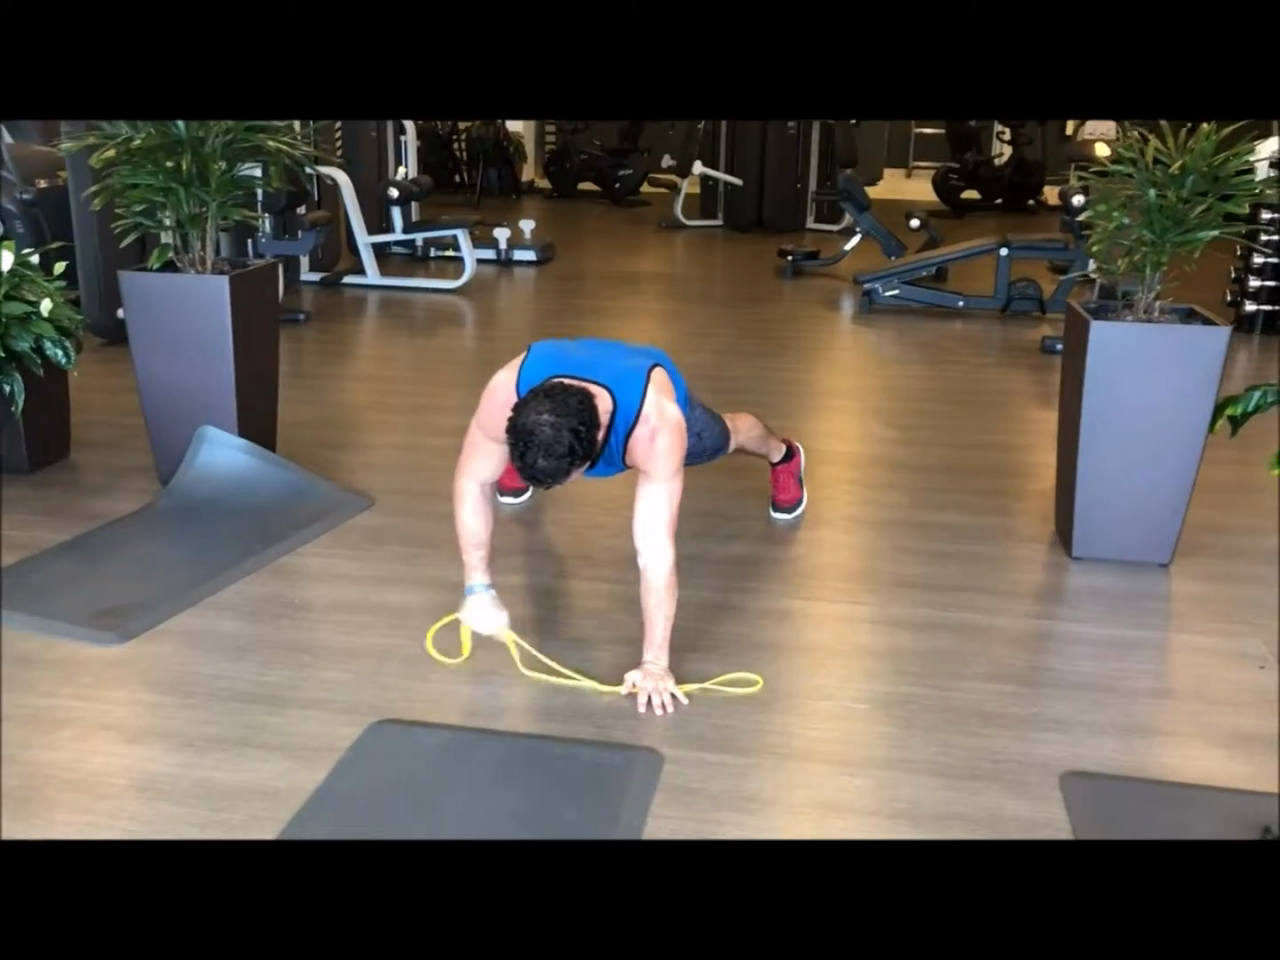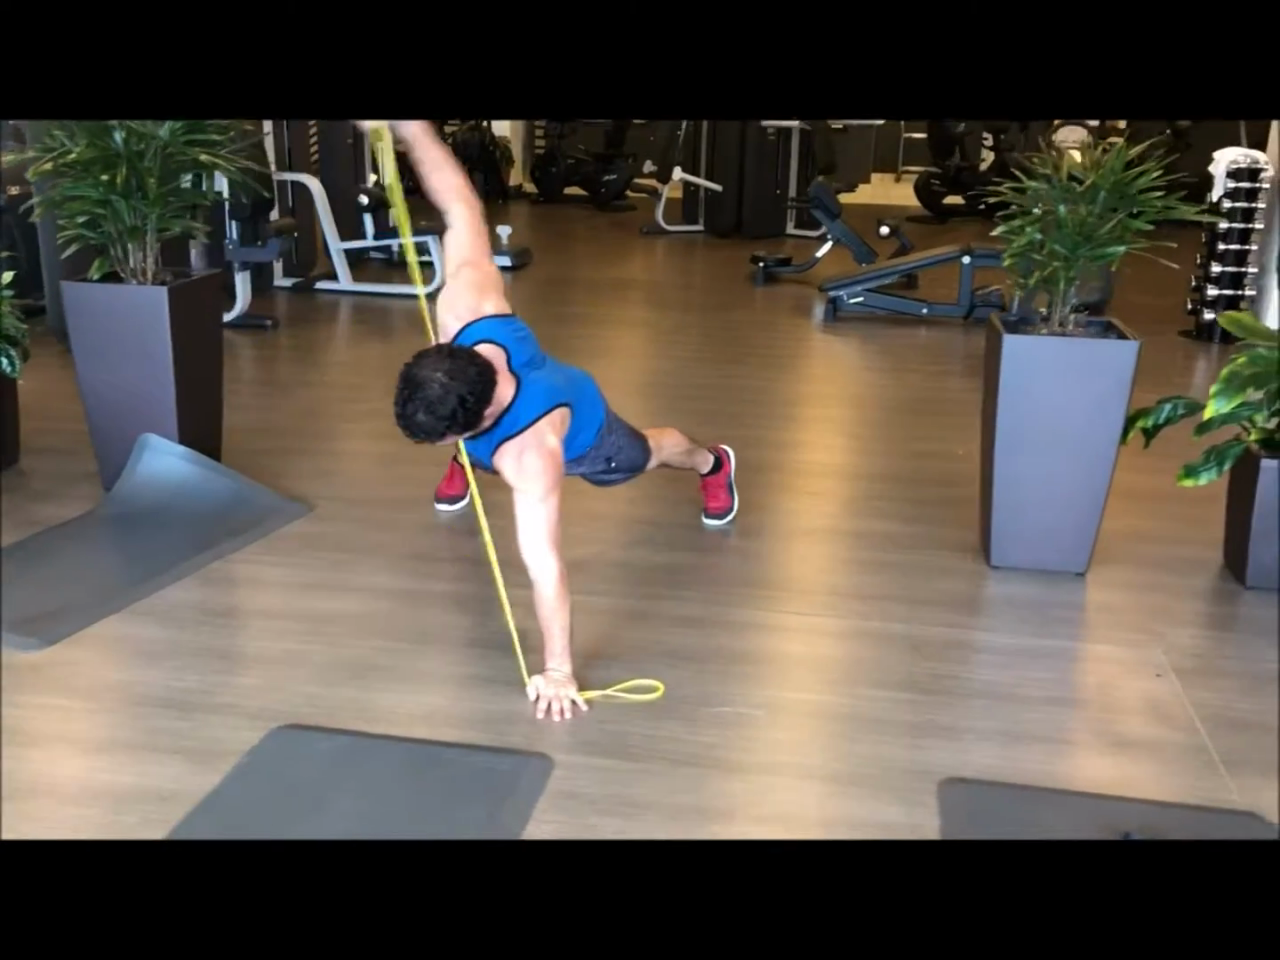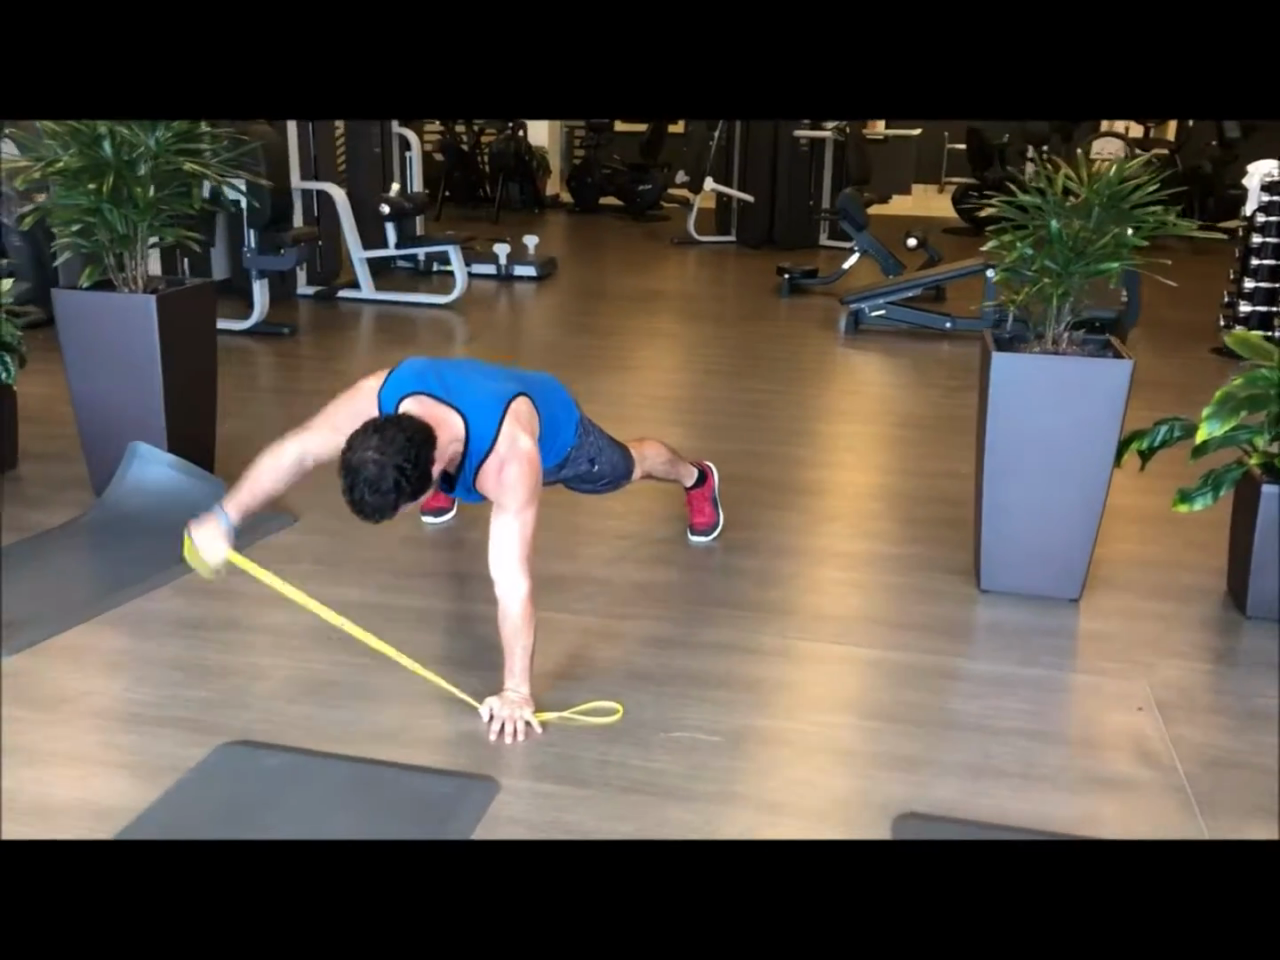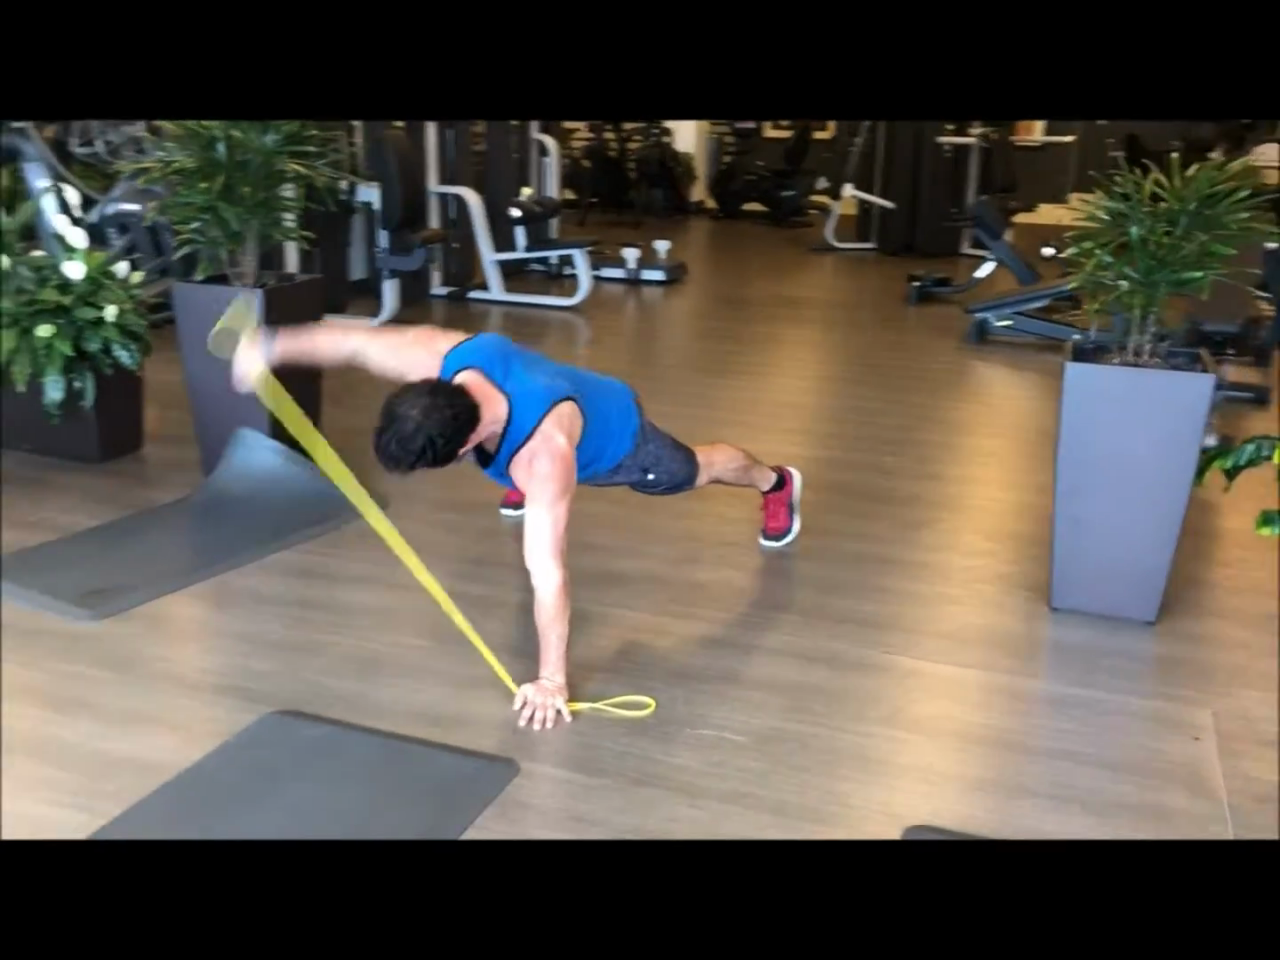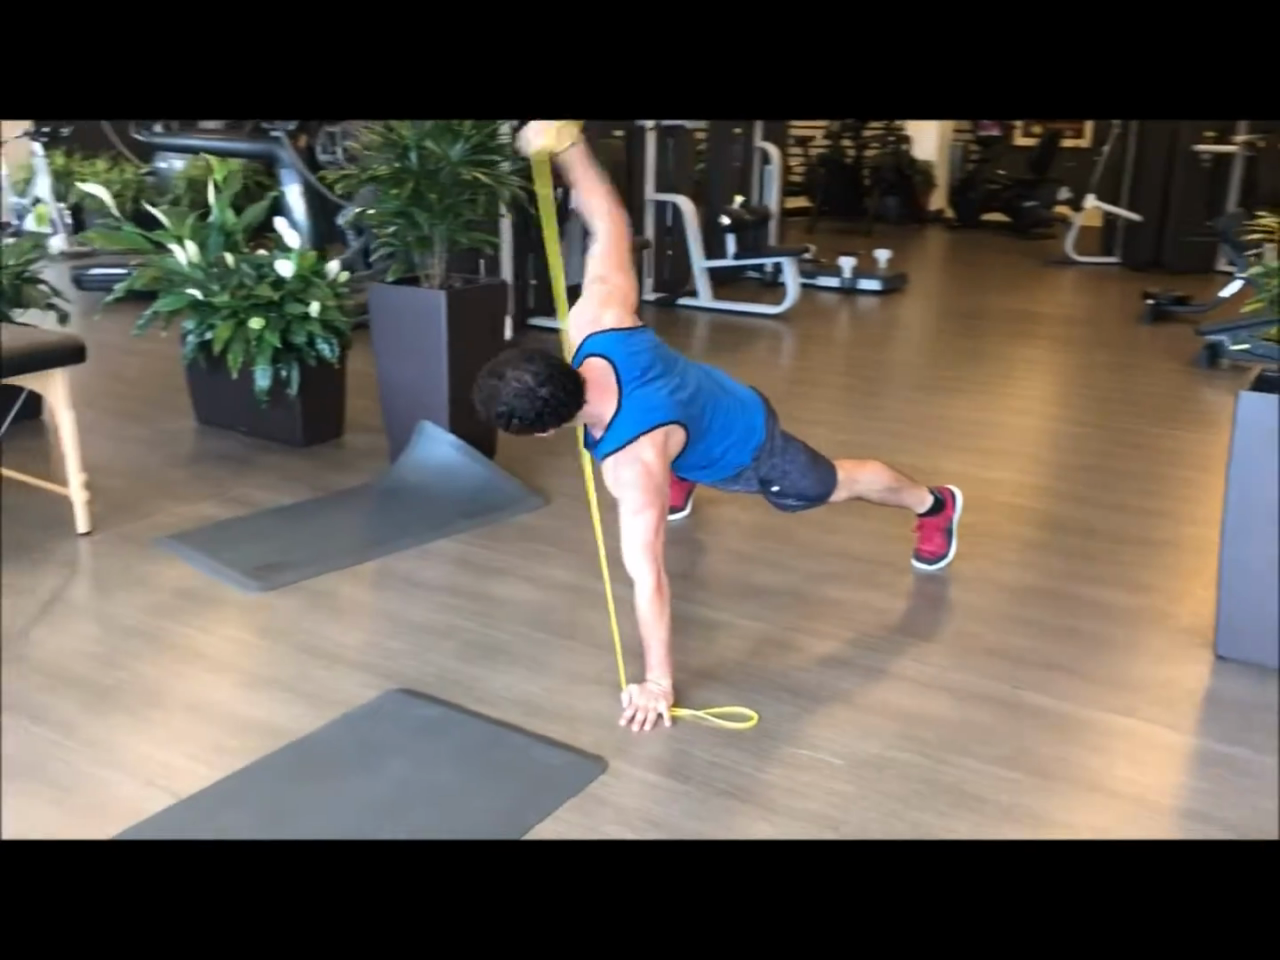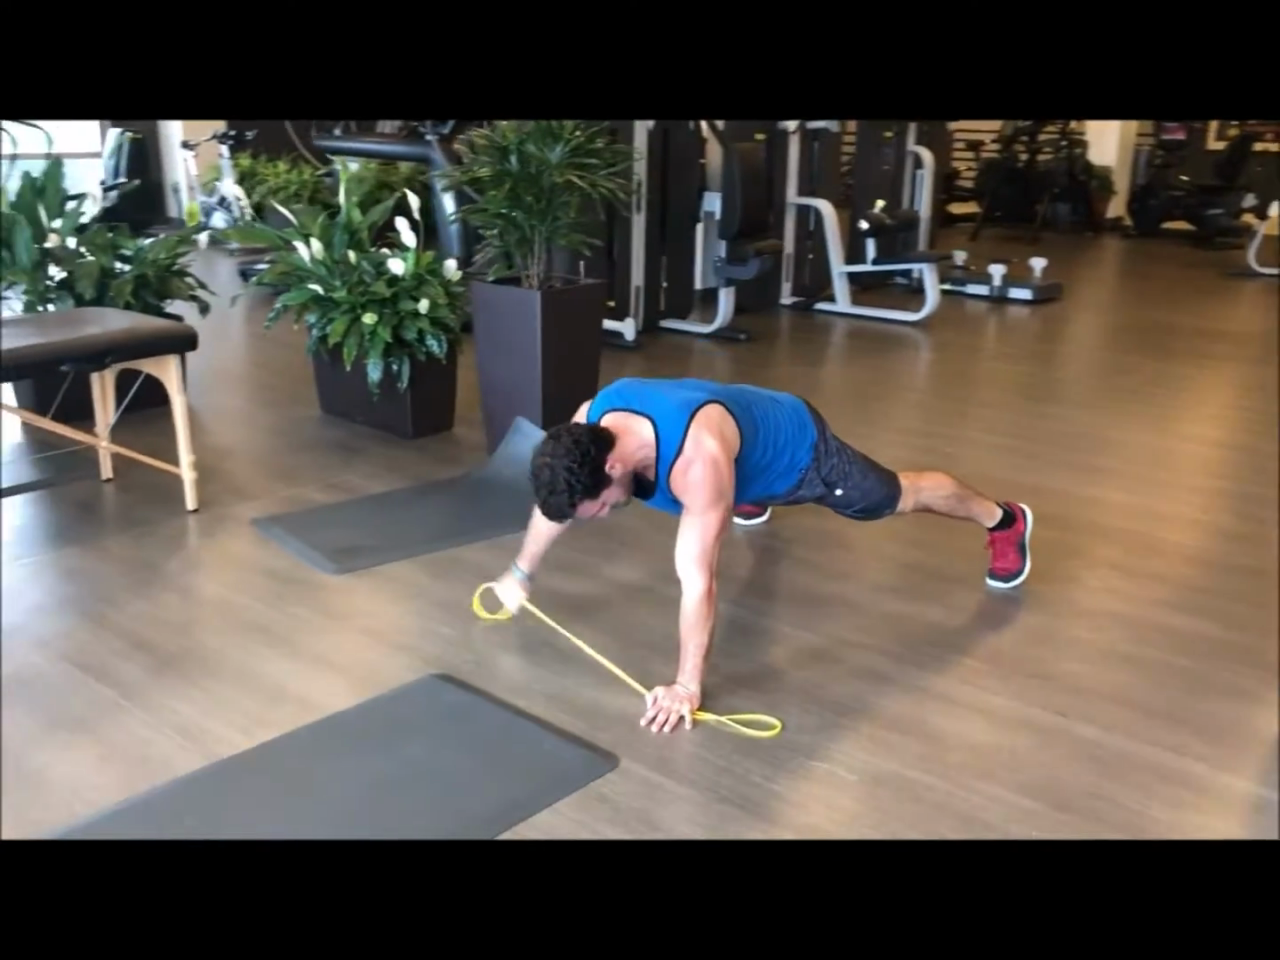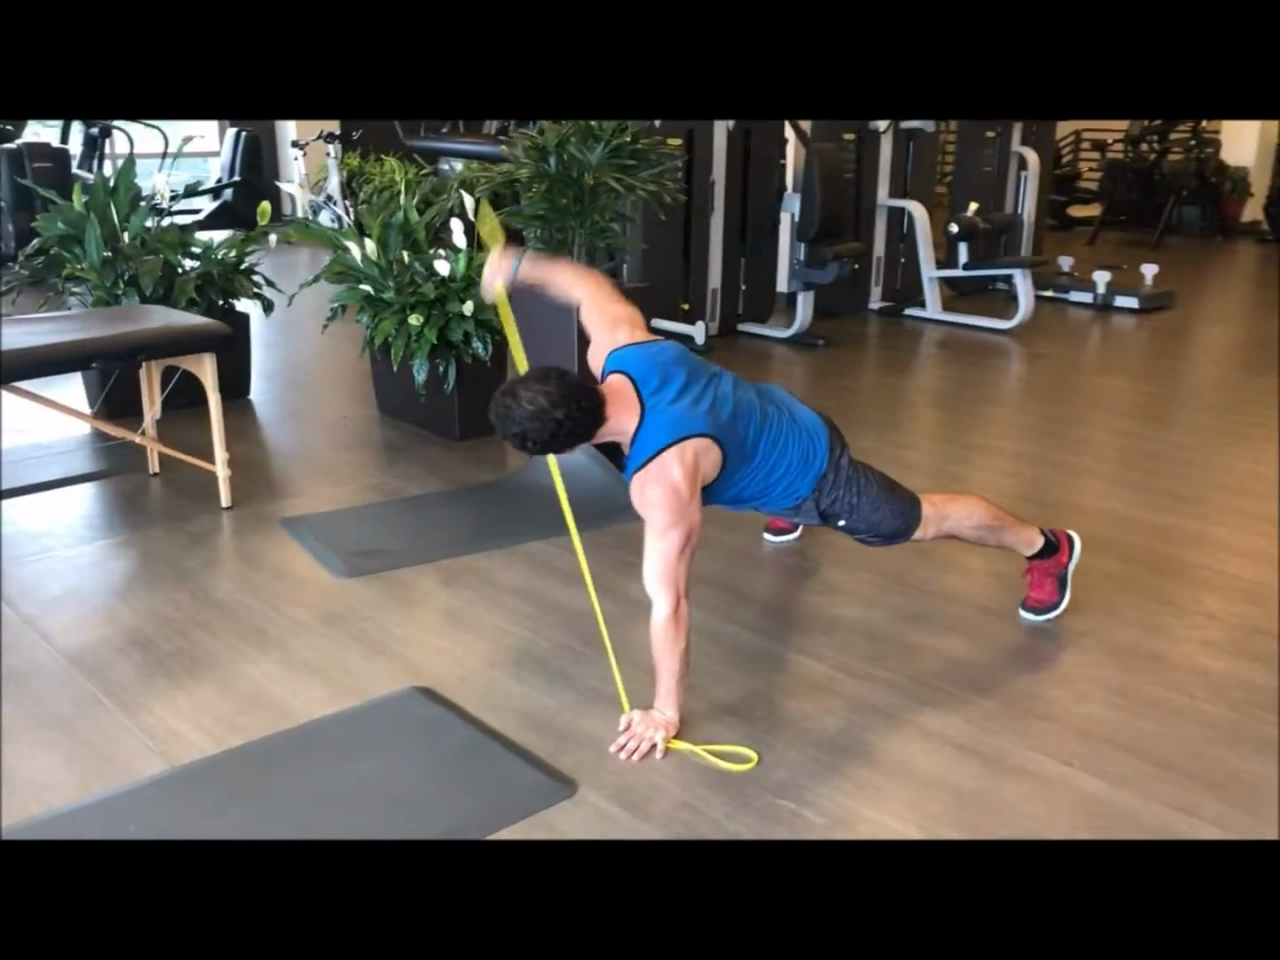
dt=0.7s
person 1, frame 1
left shoulder: (657, 426)
right shoulder: (509, 394)
left elbow: (654, 550)
right elbow: (473, 482)
left wrist: (655, 664)
right wrist: (478, 587)
left hip: (646, 404)
left knee: (726, 441)
right knee: (535, 472)
left ankle: (782, 455)
right ankle: (522, 472)
person 1, frame 2
left shoulder: (530, 447)
right shoulder: (469, 315)
left elbow: (543, 565)
right elbow: (462, 212)
left wrist: (558, 673)
right wrist: (409, 124)
left hip: (583, 437)
left knee: (640, 458)
right knee: (469, 451)
left ankle: (714, 464)
right ankle: (468, 464)
person 1, frame 3
left shoulder: (507, 458)
right shoulder: (377, 399)
left elbow: (512, 582)
right elbow: (297, 452)
left wrist: (515, 692)
right wrist: (223, 517)
left hip: (556, 435)
right hip: (479, 402)
left knee: (626, 466)
right knee: (440, 497)
left ankle: (696, 478)
right ankle: (456, 493)
person 1, frame 4
left shoulder: (541, 454)
right shoulder: (449, 358)
left elbow: (547, 573)
right elbow: (357, 341)
left wrist: (551, 681)
right wrist: (273, 344)
left hip: (619, 444)
right hip: (572, 402)
left knee: (695, 469)
left ankle: (775, 482)
person 1, frame 5
left shoulder: (635, 459)
right shoulder: (601, 327)
left elbow: (645, 579)
right elbow: (612, 232)
left wrist: (657, 682)
right wrist: (571, 151)
left hip: (756, 454)
right hip: (721, 401)
left knee: (836, 487)
left ankle: (932, 508)
person 1, frame 6
left shoulder: (696, 460)
right shoulder: (592, 419)
left elbow: (697, 581)
right elbow: (554, 499)
left wrist: (686, 686)
right wrist: (518, 573)
left hip: (804, 456)
right hip: (759, 423)
left knee: (900, 497)
right knee: (741, 498)
left ankle: (1004, 521)
right ankle: (755, 492)
person 1, frame 7
left shoulder: (662, 477)
right shoulder: (621, 351)
left elbow: (667, 603)
right elbow: (589, 289)
left wrist: (665, 712)
right wrist: (516, 266)
left hip: (813, 477)
right hip: (782, 422)
left knee: (925, 519)
left ankle: (1046, 550)
right ankle: (789, 513)
